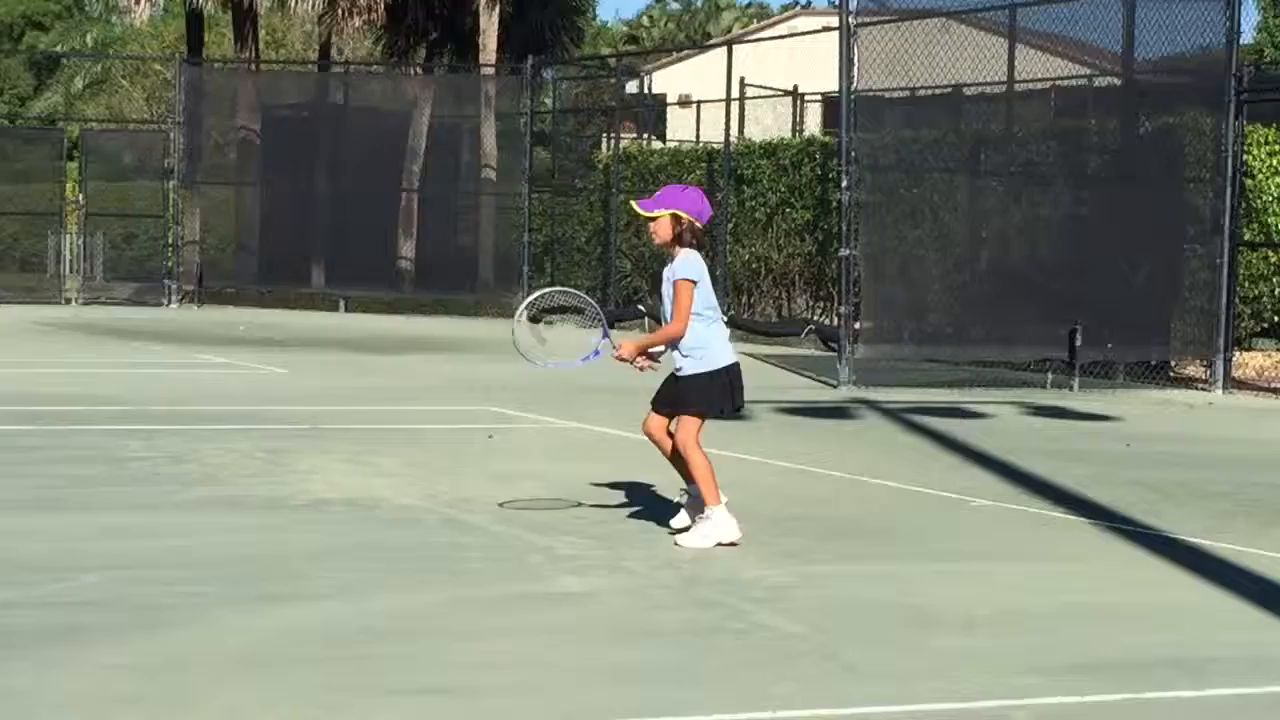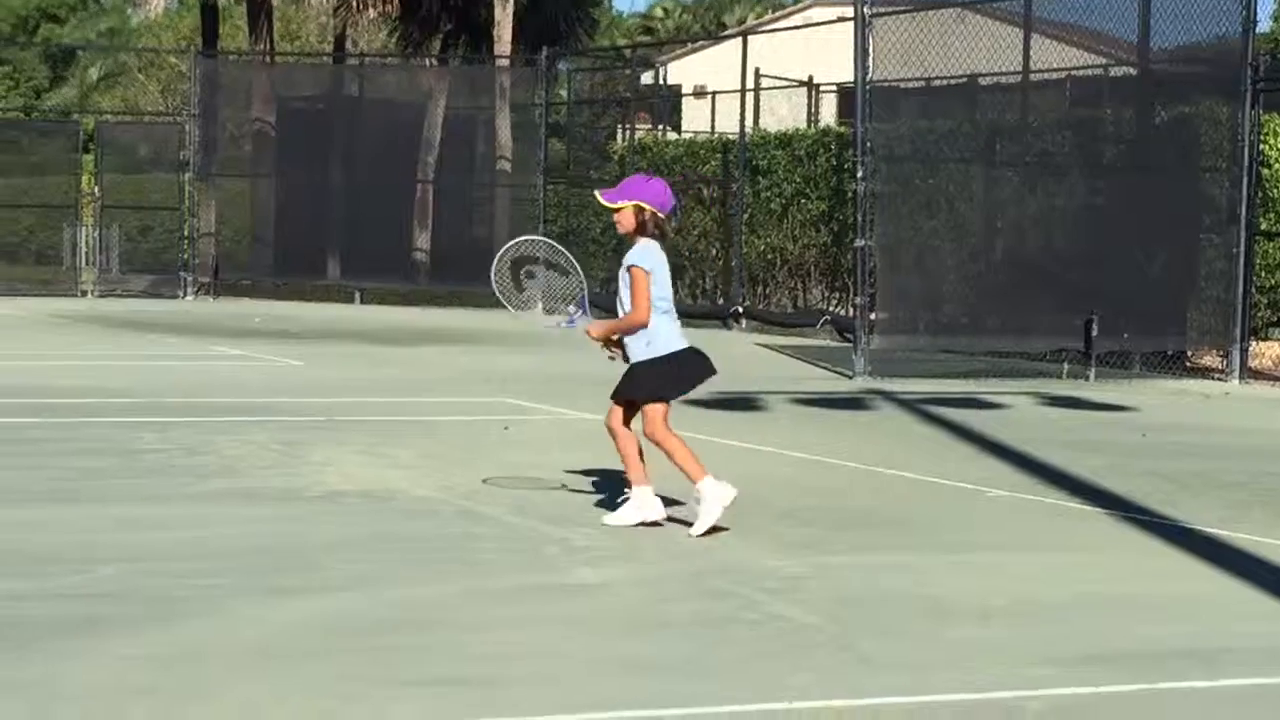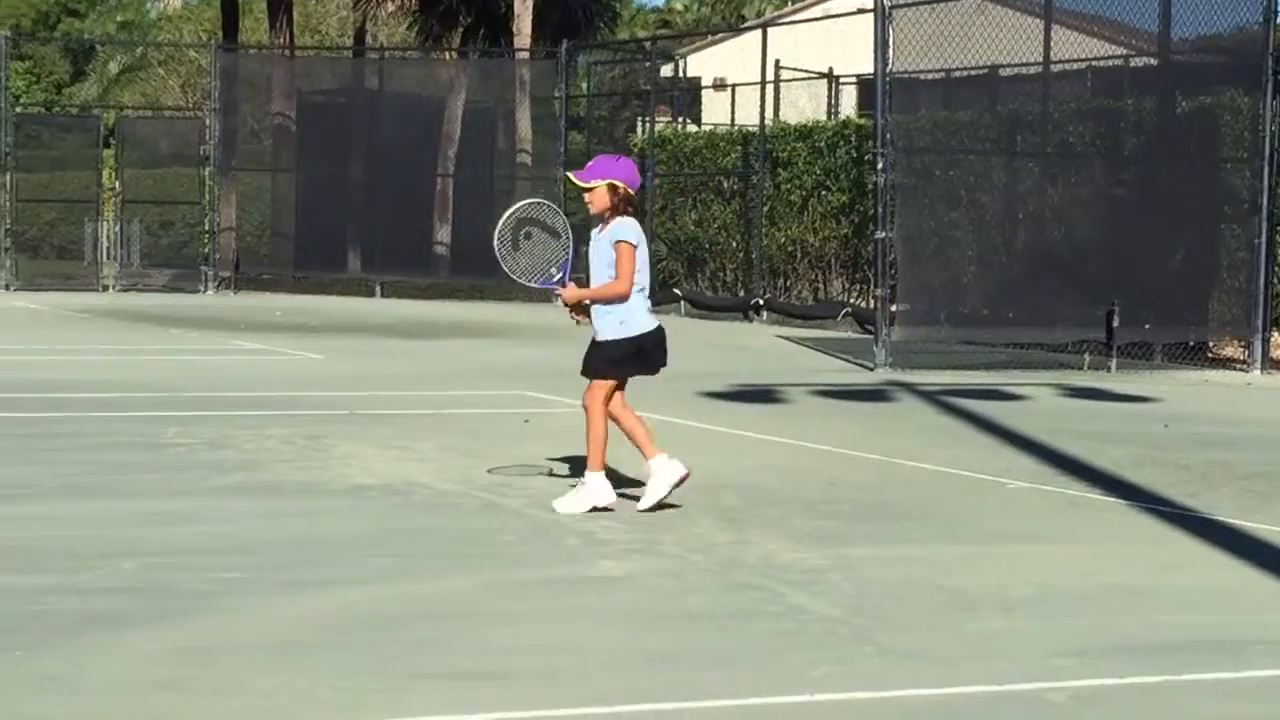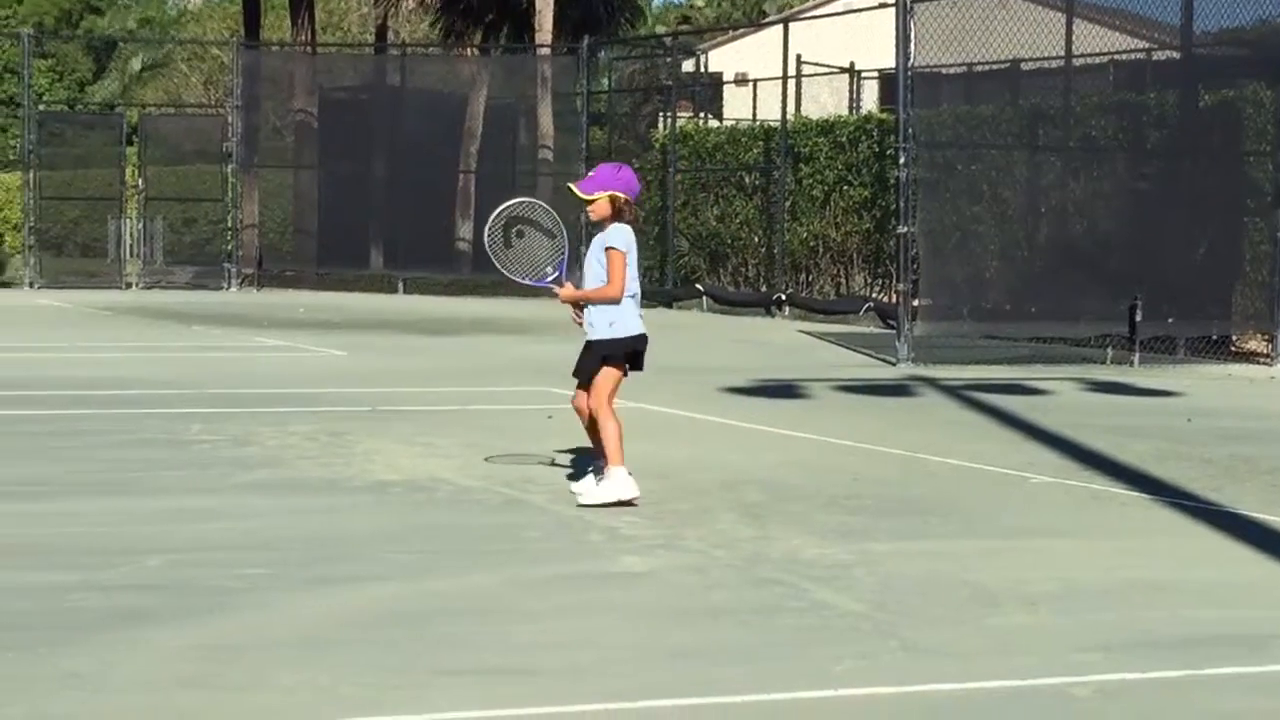
dt=0.3s
person 1, frame 1
left shoulder: (685, 265)
right shoulder: (681, 262)
left elbow: (677, 327)
left wrist: (636, 347)
right wrist: (651, 352)
left hip: (707, 368)
right hip: (691, 367)
left knee: (686, 441)
right knee: (655, 427)
left ankle: (720, 519)
right ankle: (703, 495)
person 1, frame 2
left shoulder: (638, 255)
right shoulder: (647, 252)
left elbow: (641, 315)
left wrist: (606, 330)
right wrist: (618, 338)
left hip: (659, 355)
right hip: (650, 355)
left knee: (655, 429)
right knee: (616, 420)
left ankle: (711, 490)
right ankle: (643, 499)
person 1, frame 3
left shoulder: (624, 229)
right shoulder: (599, 232)
left elbow: (623, 286)
left wrist: (579, 296)
right wrist: (585, 304)
left hip: (628, 333)
right hip: (613, 333)
left knee: (595, 400)
right knee: (612, 403)
left ankle: (594, 482)
right ankle: (661, 466)
person 1, frame 4
left shoulder: (617, 236)
right shoulder: (607, 236)
left elbow: (615, 291)
left wrist: (575, 295)
right wrist: (583, 304)
left hip: (619, 336)
right hip: (604, 335)
left knee: (599, 400)
right knee: (582, 400)
left ankle: (619, 479)
right ankle: (608, 470)
